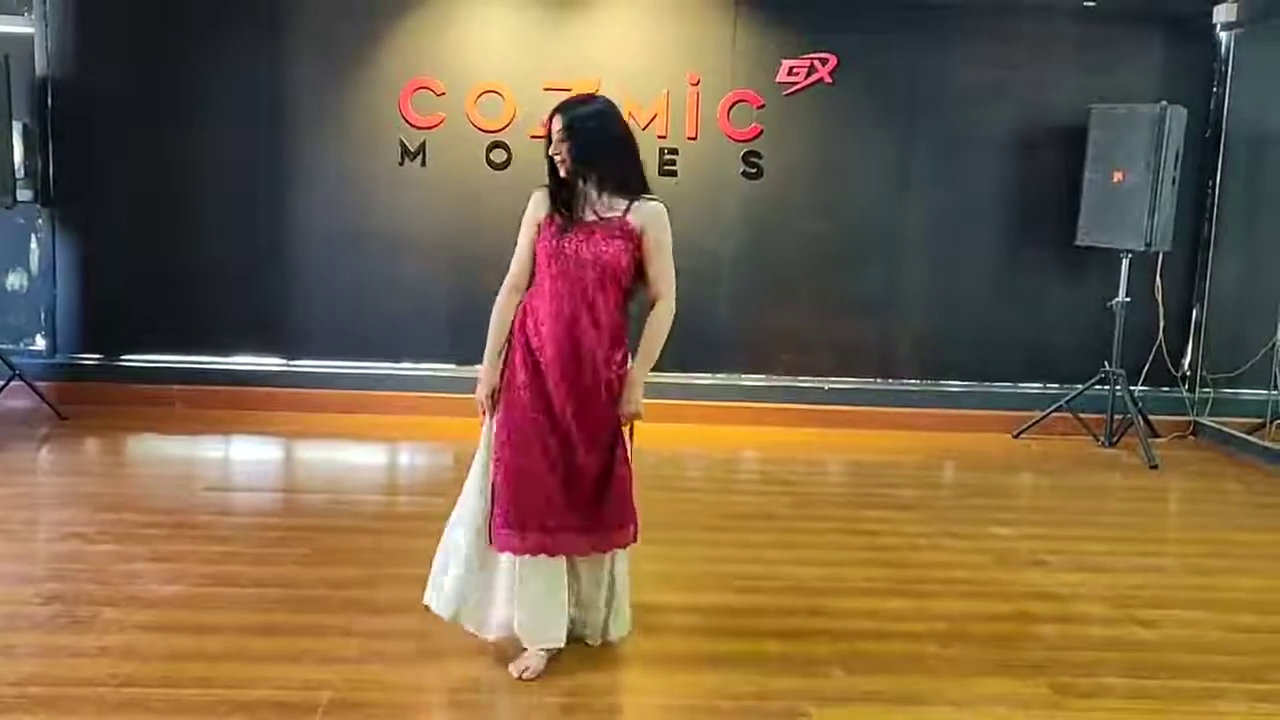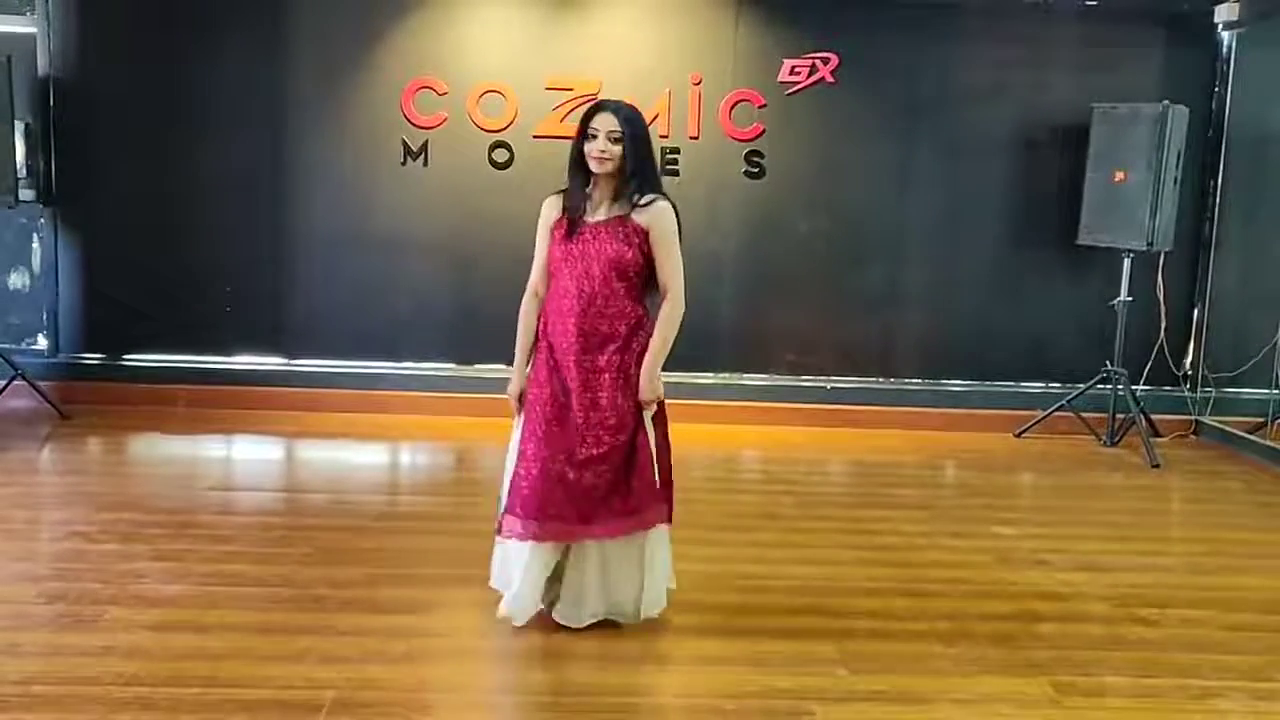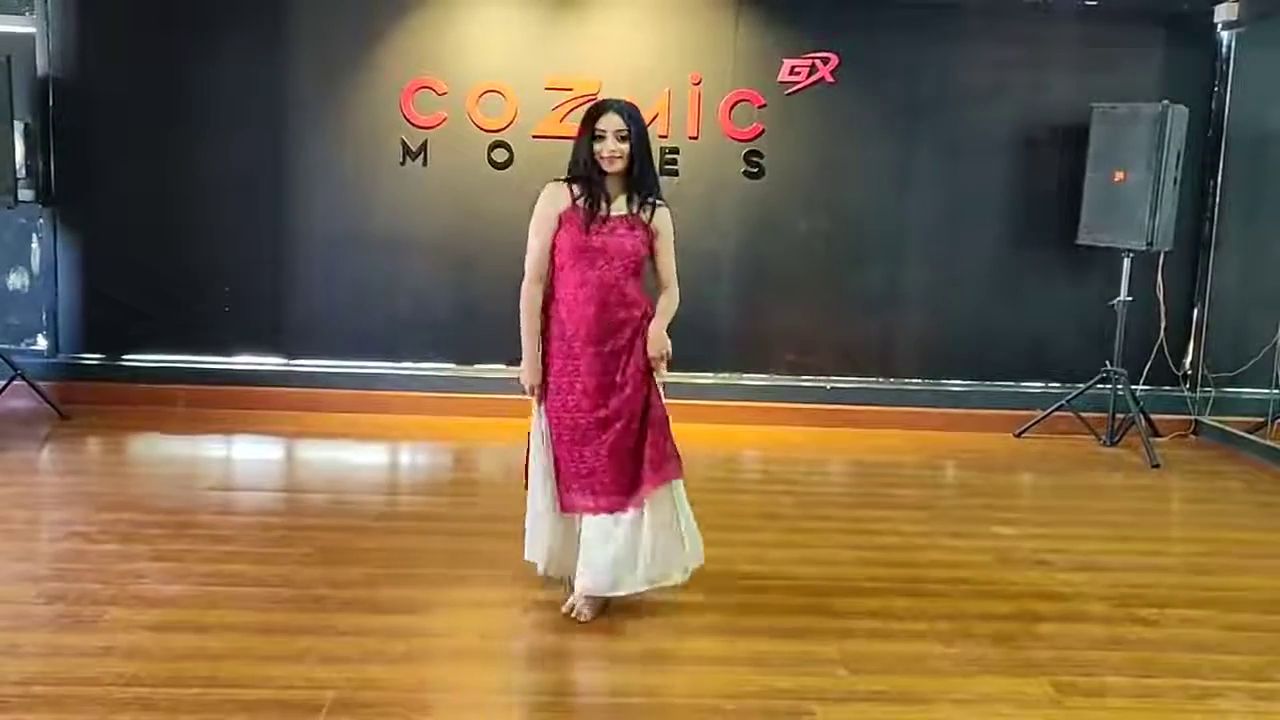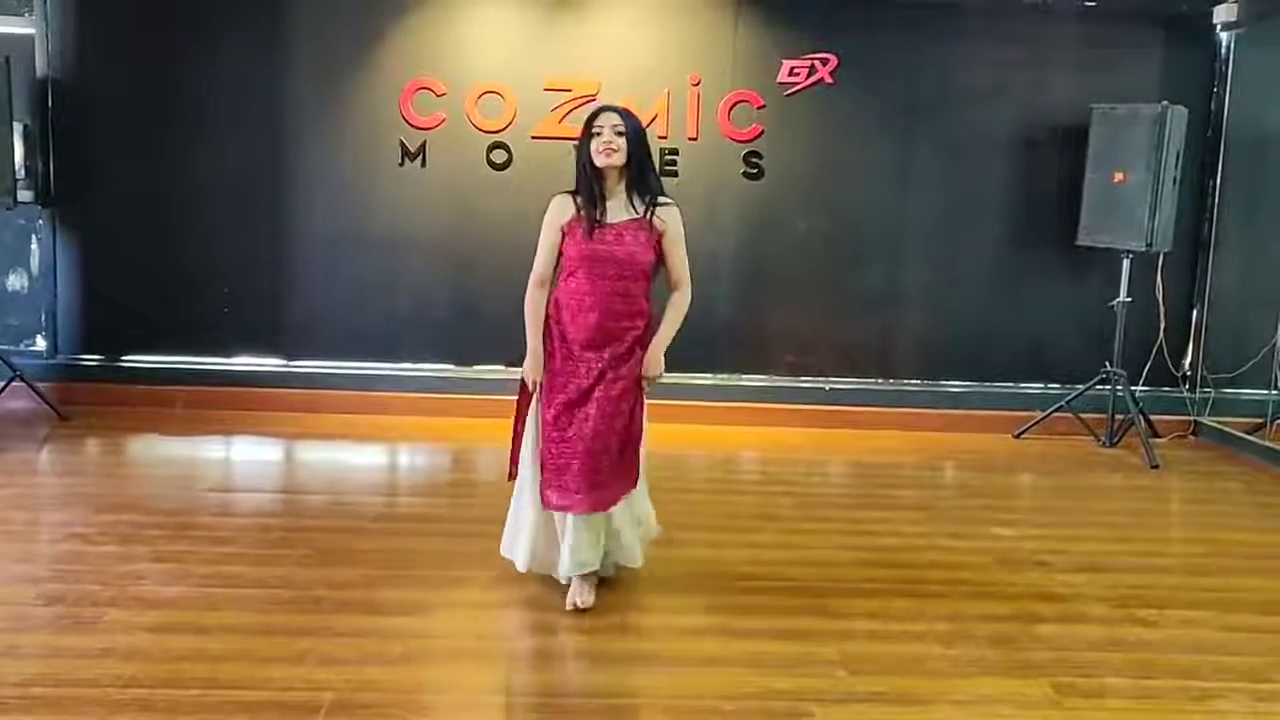
dt=0.5s
person 1, frame 1
left shoulder: (646, 214)
right shoulder: (544, 203)
left elbow: (663, 304)
right elbow: (515, 286)
left wrist: (635, 384)
right wrist: (490, 365)
left hip: (599, 376)
right hip: (532, 370)
left knee: (593, 497)
right knee: (527, 497)
left ankle: (587, 613)
right ankle: (538, 633)
person 1, frame 2
left shoulder: (652, 211)
right shoulder: (557, 208)
left elbow: (673, 296)
right elbow: (536, 291)
left wrist: (652, 368)
right wrist: (520, 365)
left hip: (620, 367)
right hip: (557, 366)
left knee: (615, 482)
right knee: (543, 479)
left ankle: (598, 594)
right ankle: (533, 587)
person 1, frame 3
left shoulder: (654, 212)
right shoulder: (558, 197)
left elbow: (668, 287)
right elbow: (533, 279)
left wrist: (658, 327)
right wrist: (530, 354)
left hip: (626, 353)
right hip: (566, 351)
left knee: (618, 463)
right knee: (569, 458)
left ankle: (596, 580)
right ankle: (572, 561)
person 1, frame 4
left shoulder: (661, 213)
right shoulder: (565, 208)
left elbow: (682, 288)
right elbow: (539, 283)
left wrist: (658, 347)
right wrist: (533, 353)
left hip: (624, 355)
right hip: (566, 350)
left knee: (601, 457)
right knee: (561, 457)
left ankle: (585, 567)
right ankle: (572, 559)
